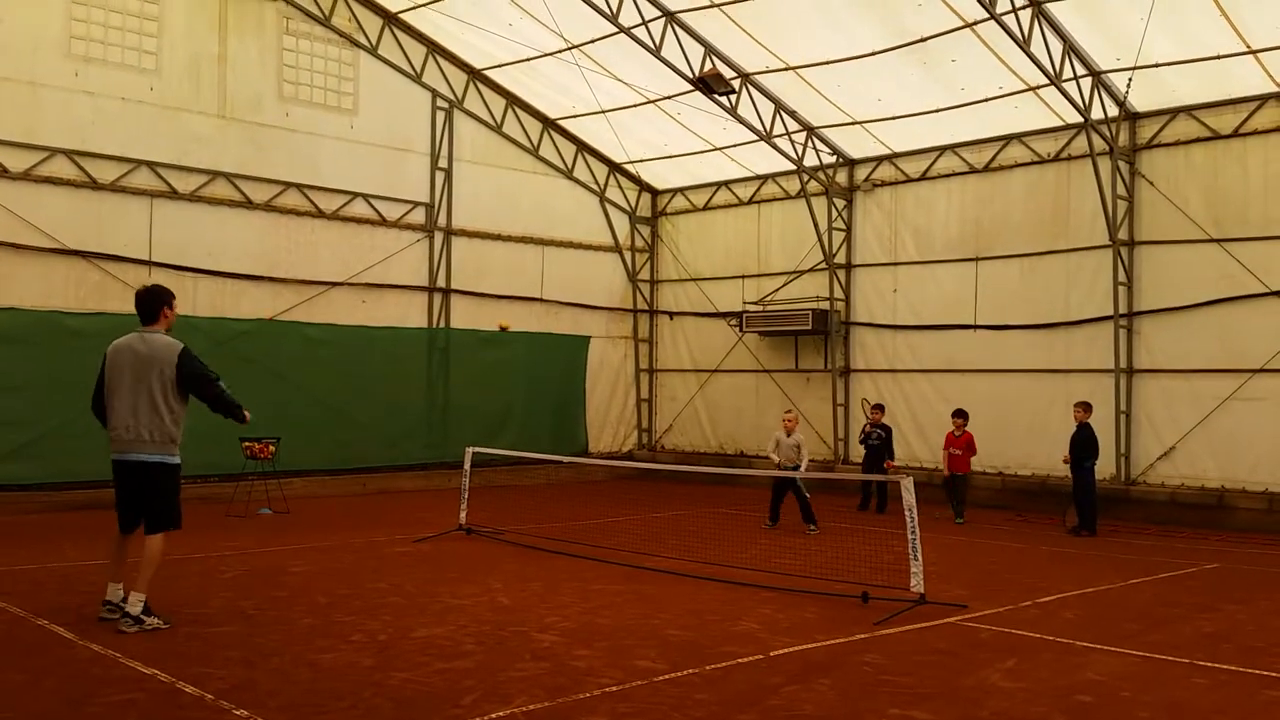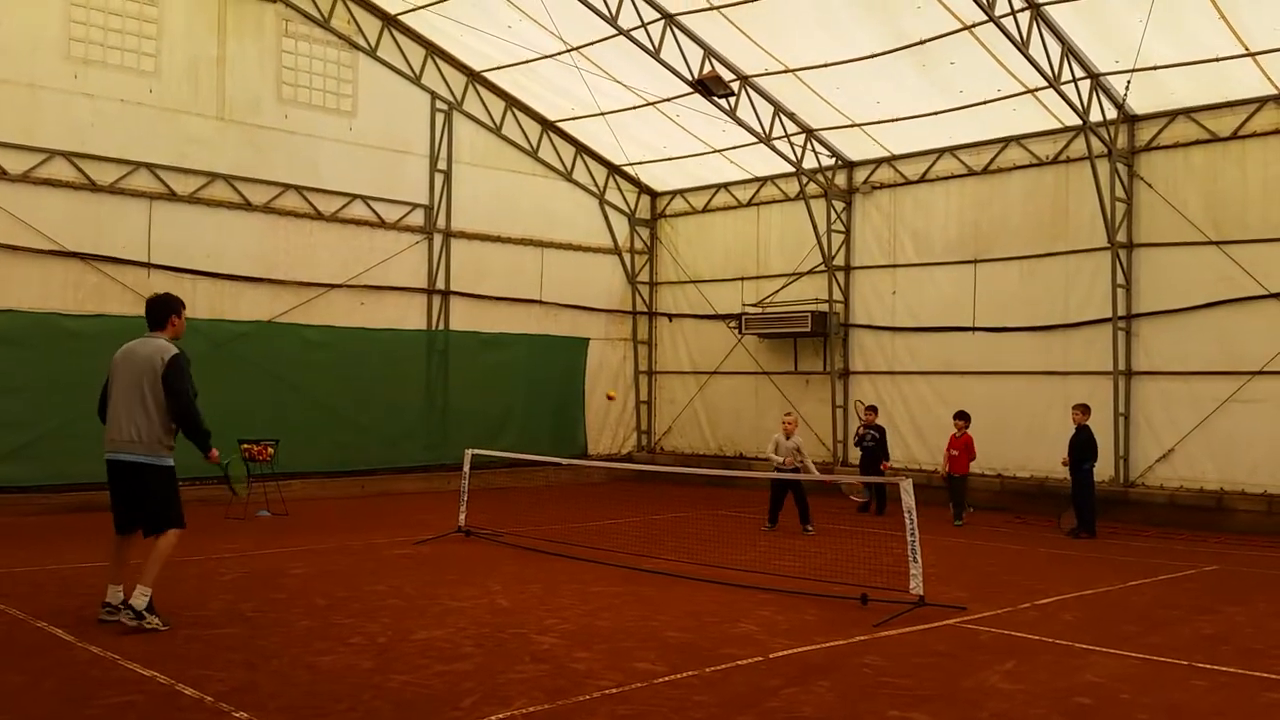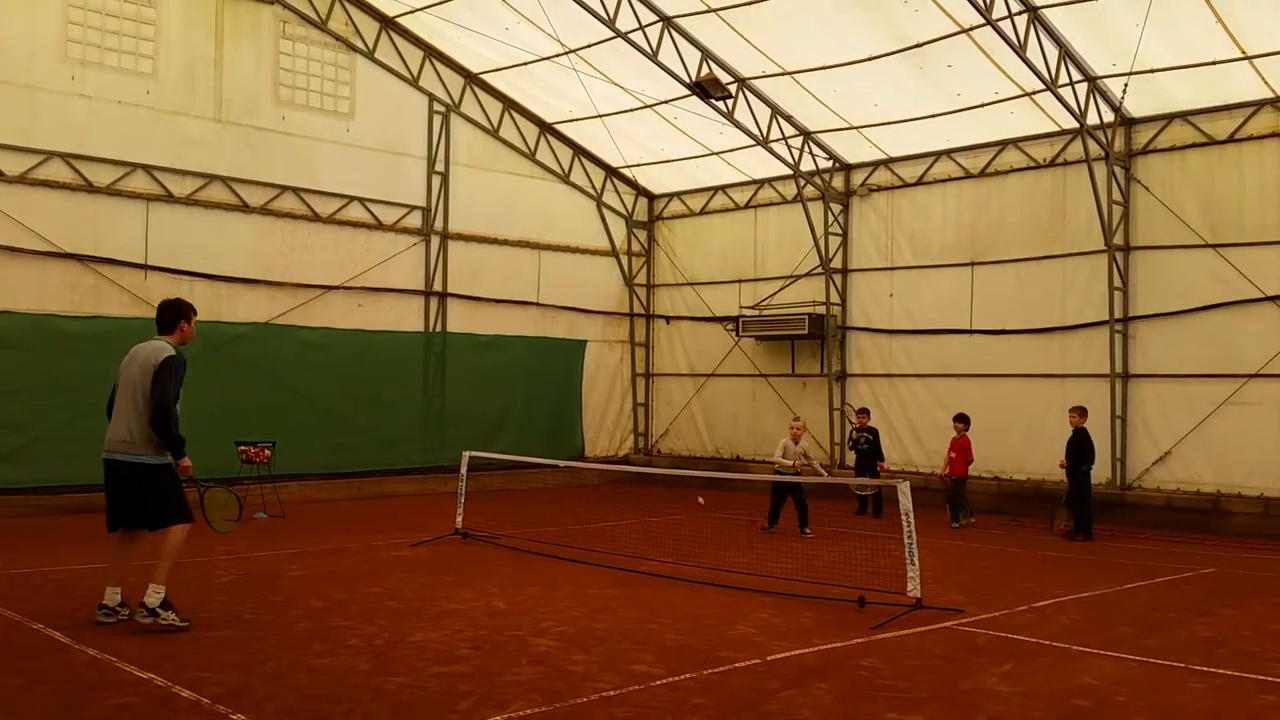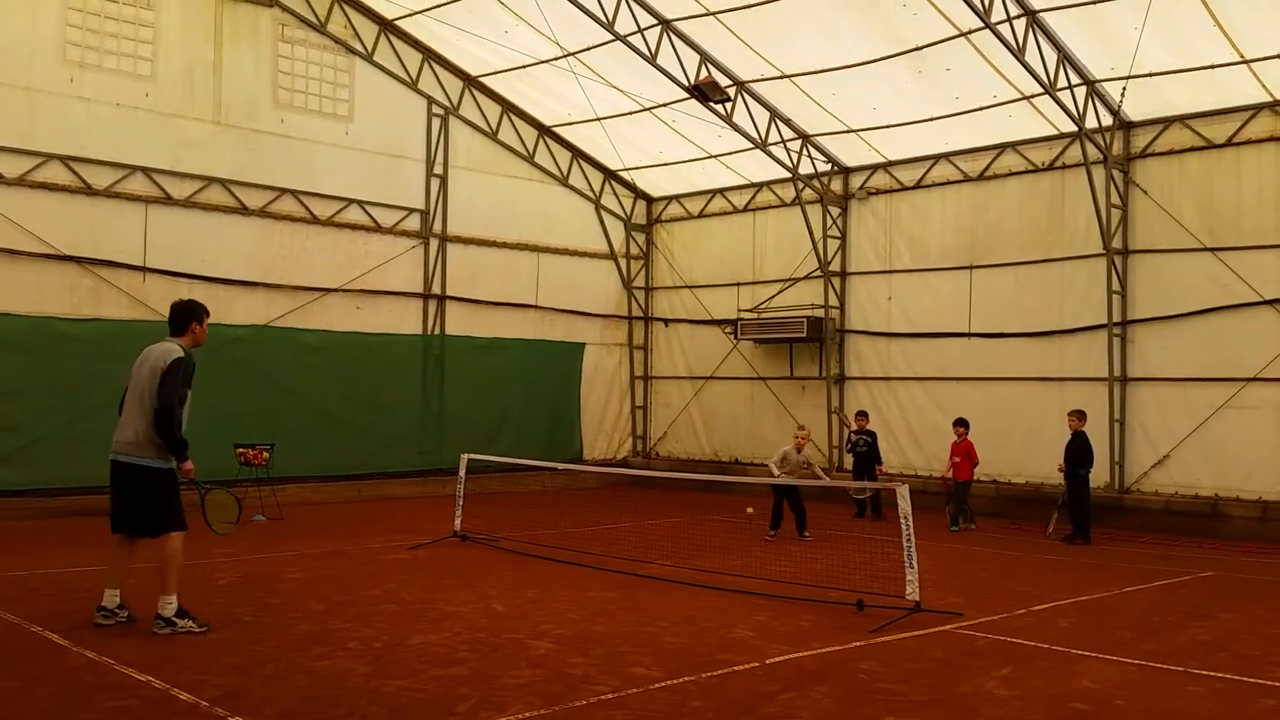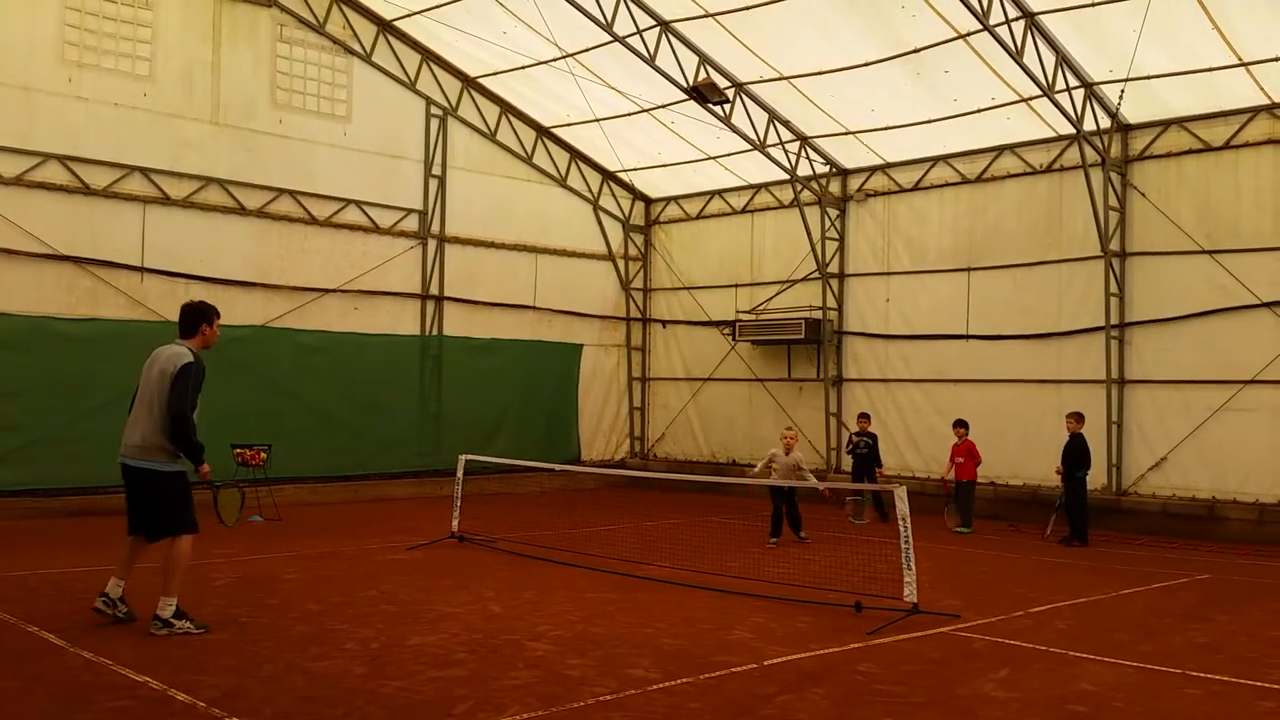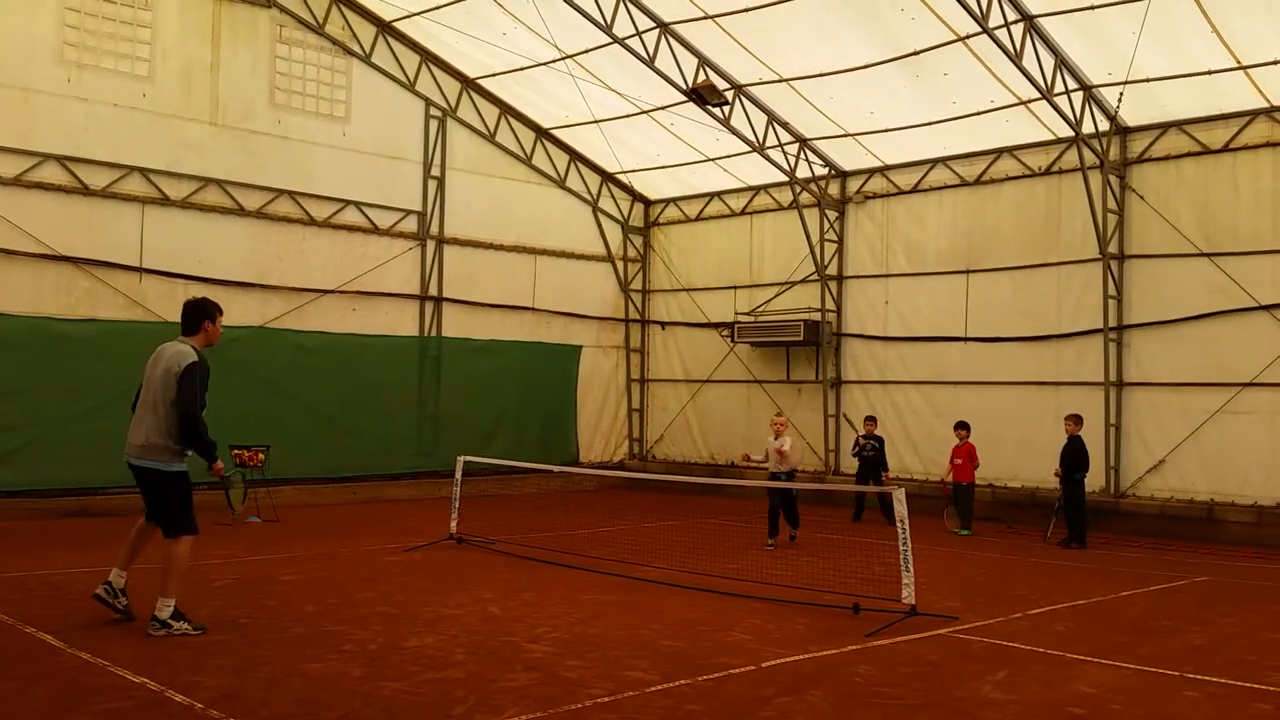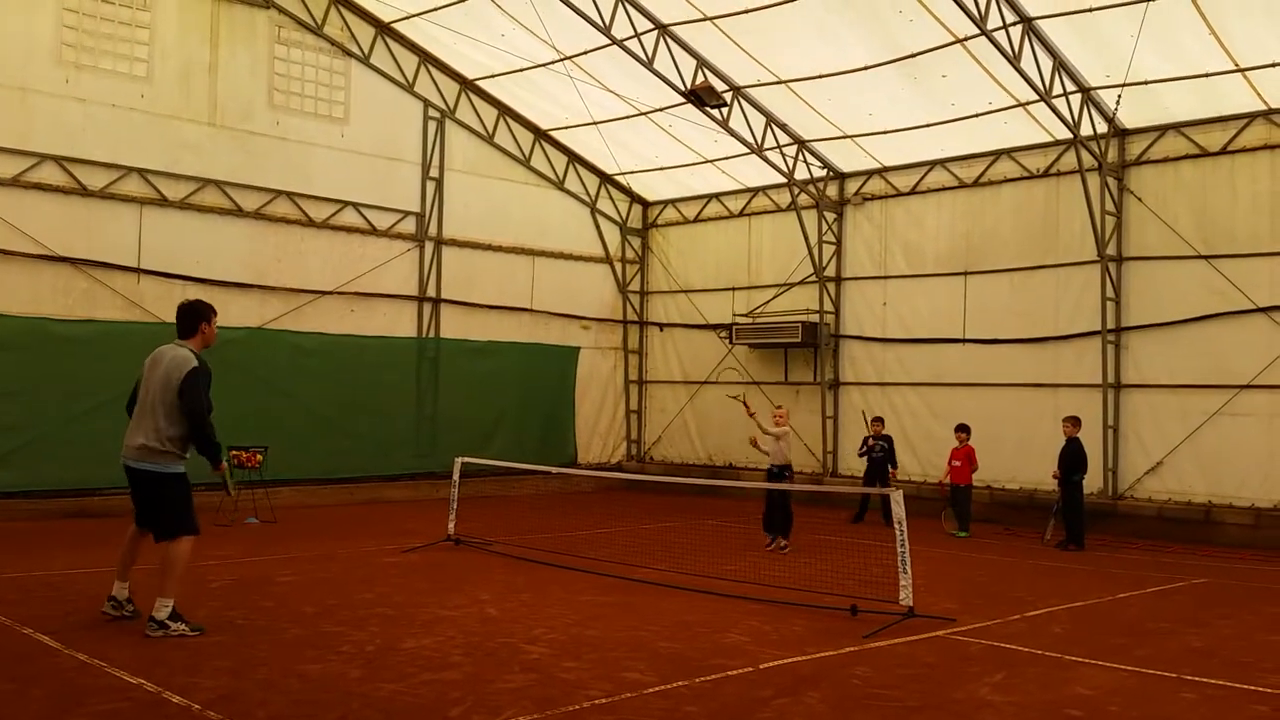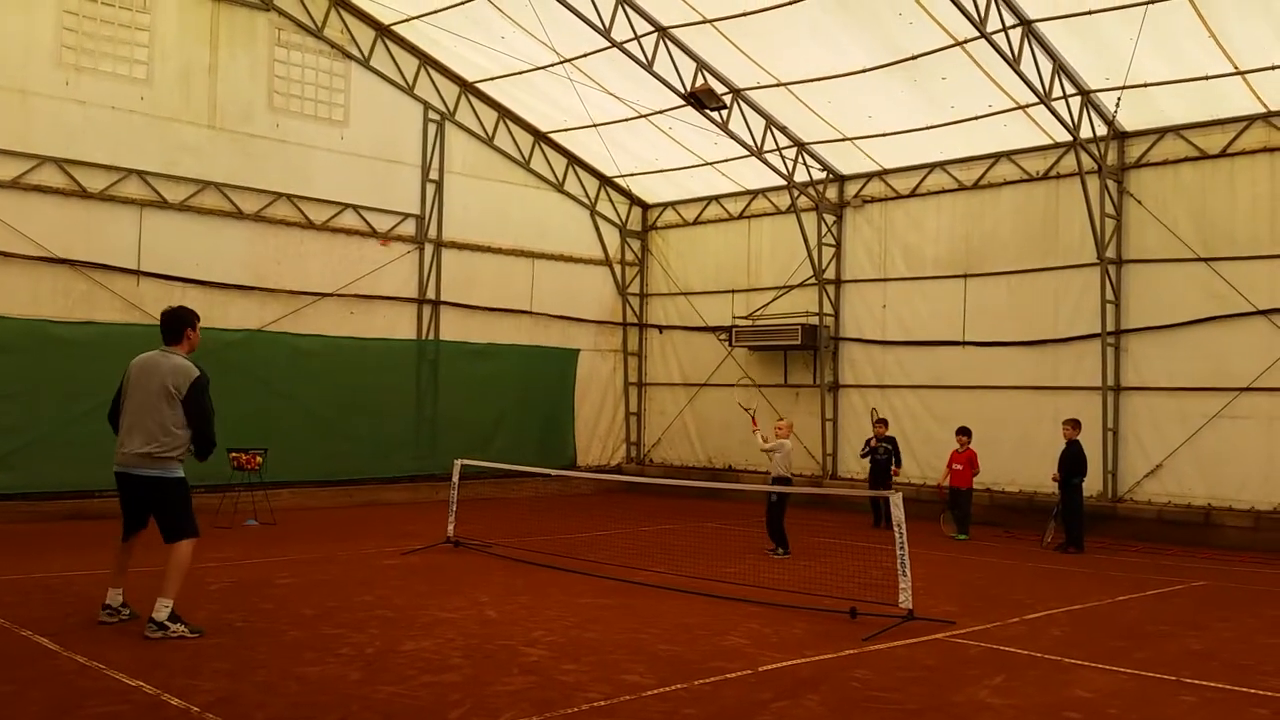
dt=0.2s
person 1, frame 1
left shoulder: (114, 349)
right shoulder: (175, 351)
left elbow: (98, 404)
right elbow: (210, 390)
right wrist: (239, 412)
left hip: (122, 454)
right hip: (159, 455)
left knee: (127, 527)
right knee: (157, 531)
left ankle: (113, 599)
right ankle: (135, 609)
person 1, frame 2
left shoulder: (122, 352)
right shoulder: (172, 355)
left elbow: (104, 406)
right elbow: (185, 409)
right wrist: (207, 446)
left hip: (116, 454)
right hip: (151, 458)
left knee: (127, 529)
right knee: (170, 530)
left ankle: (113, 600)
right ankle: (138, 603)
person 1, frame 3
left shoulder: (135, 353)
right shoulder: (171, 358)
left elbow: (114, 406)
right elbow: (162, 411)
right wrist: (179, 452)
left hip: (116, 453)
right hip: (147, 457)
left knee: (127, 529)
right knee: (178, 524)
left ankle: (110, 603)
right ankle: (153, 601)
person 1, frame 4
left shoulder: (150, 353)
right shoulder: (180, 359)
right elbow: (167, 413)
right wrist: (182, 455)
left hip: (122, 454)
right hip: (151, 459)
left knee: (128, 532)
right knee: (173, 531)
left ankle: (110, 605)
right ankle: (168, 613)
person 1, frame 5
left shoulder: (159, 354)
right shoulder: (190, 364)
right elbow: (180, 419)
right wrist: (198, 459)
left hip: (132, 455)
right hip: (160, 461)
left knee: (144, 530)
right knee: (181, 533)
left ankle: (112, 594)
right ankle: (166, 614)
person 1, frame 6
left shoulder: (162, 352)
right shoulder: (194, 364)
right elbow: (191, 419)
right wrist: (211, 456)
left hip: (138, 452)
right hip: (165, 459)
left knee: (153, 519)
right knee: (181, 534)
left ankle: (114, 585)
right ankle: (164, 616)
person 1, frame 7
left shoulder: (156, 356)
right shoulder: (194, 368)
left elbow: (133, 405)
right elbow: (199, 423)
right wrist: (216, 459)
left hip: (133, 457)
right hip: (162, 464)
left knee: (143, 526)
right knee: (181, 535)
left ankle: (118, 597)
right ankle: (162, 616)
person 1, frame 8
left shoulder: (136, 364)
right shoulder: (191, 375)
left elbow: (114, 414)
right elbow: (205, 431)
right wrist: (201, 453)
left hip: (126, 466)
right hip: (164, 470)
left knee: (131, 533)
right knee: (183, 539)
left ankle: (112, 604)
right ankle: (162, 617)
